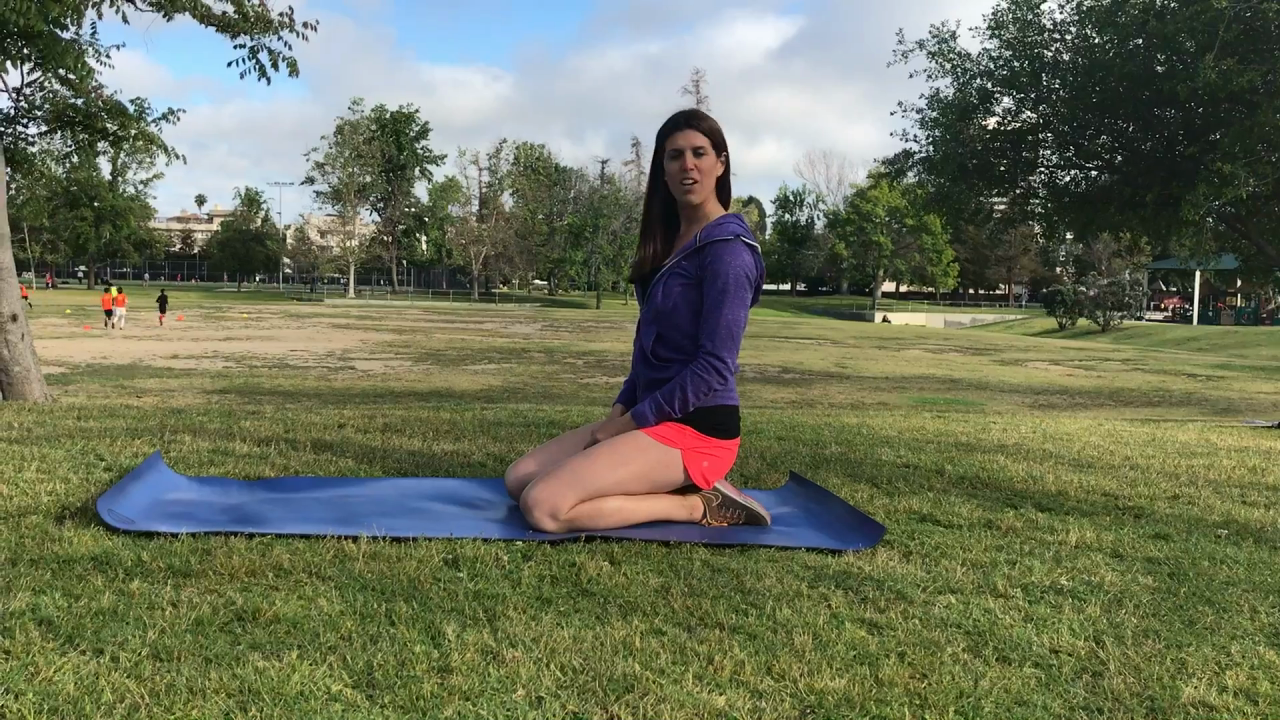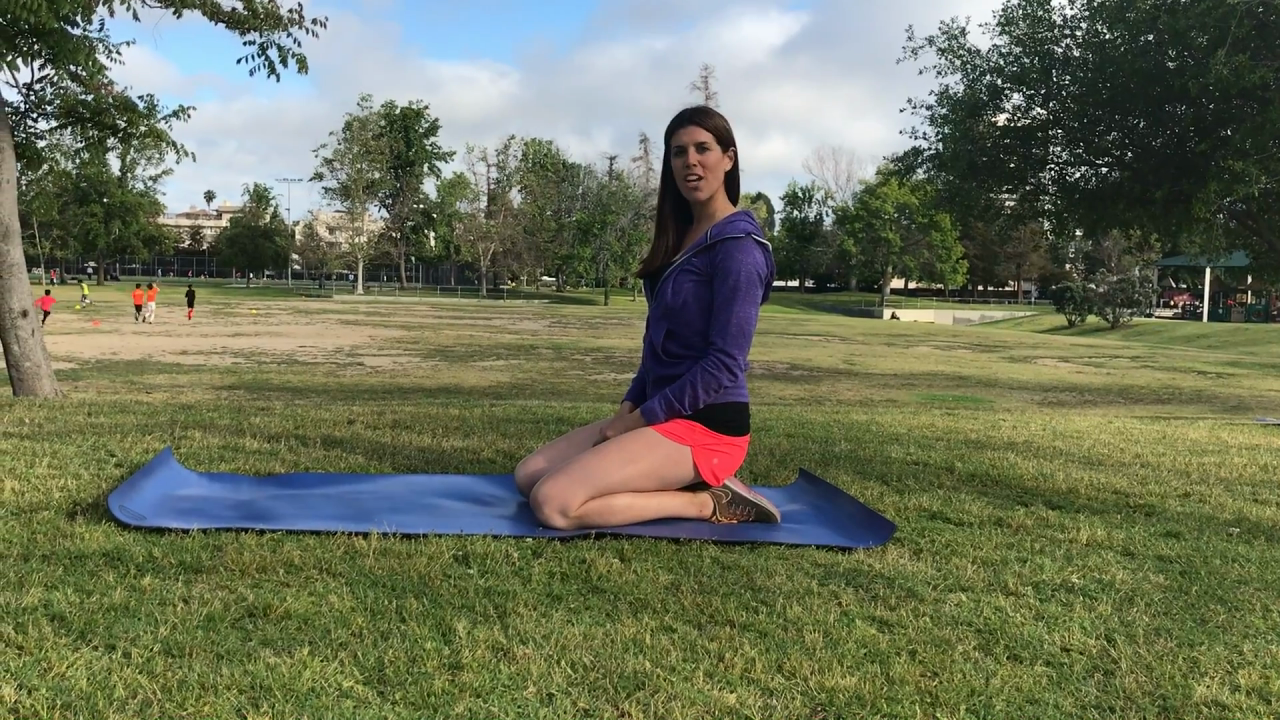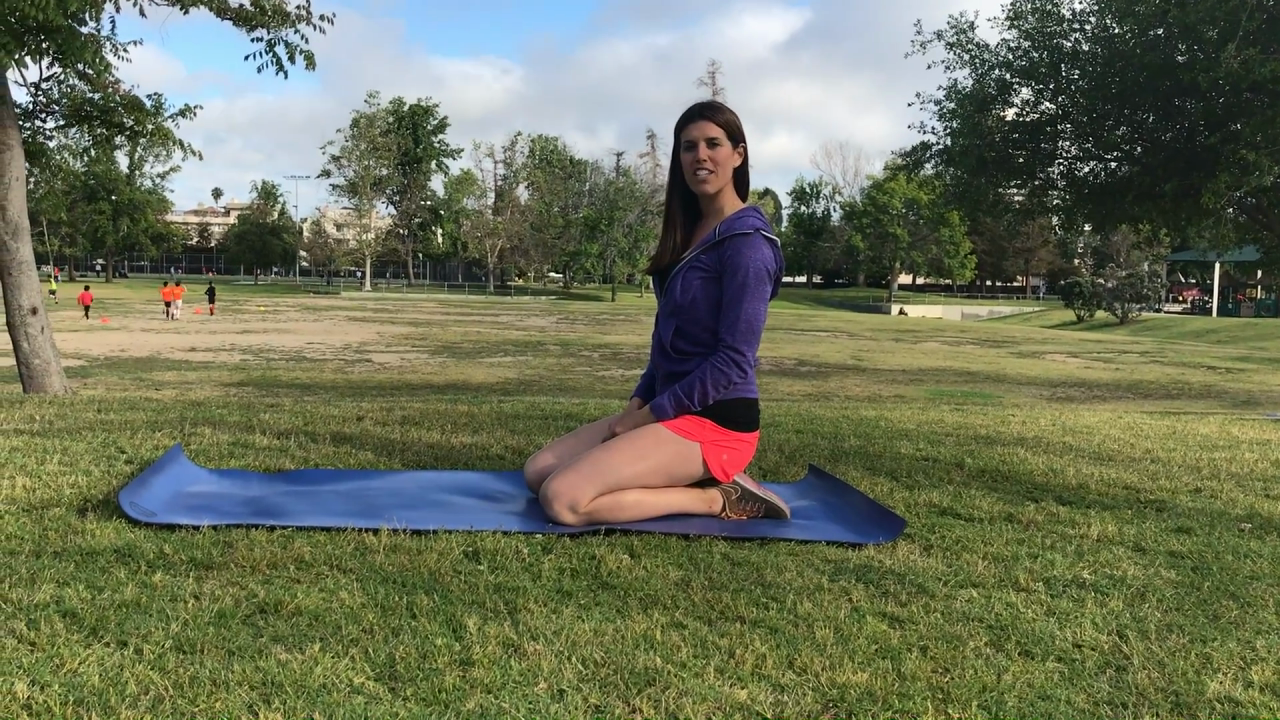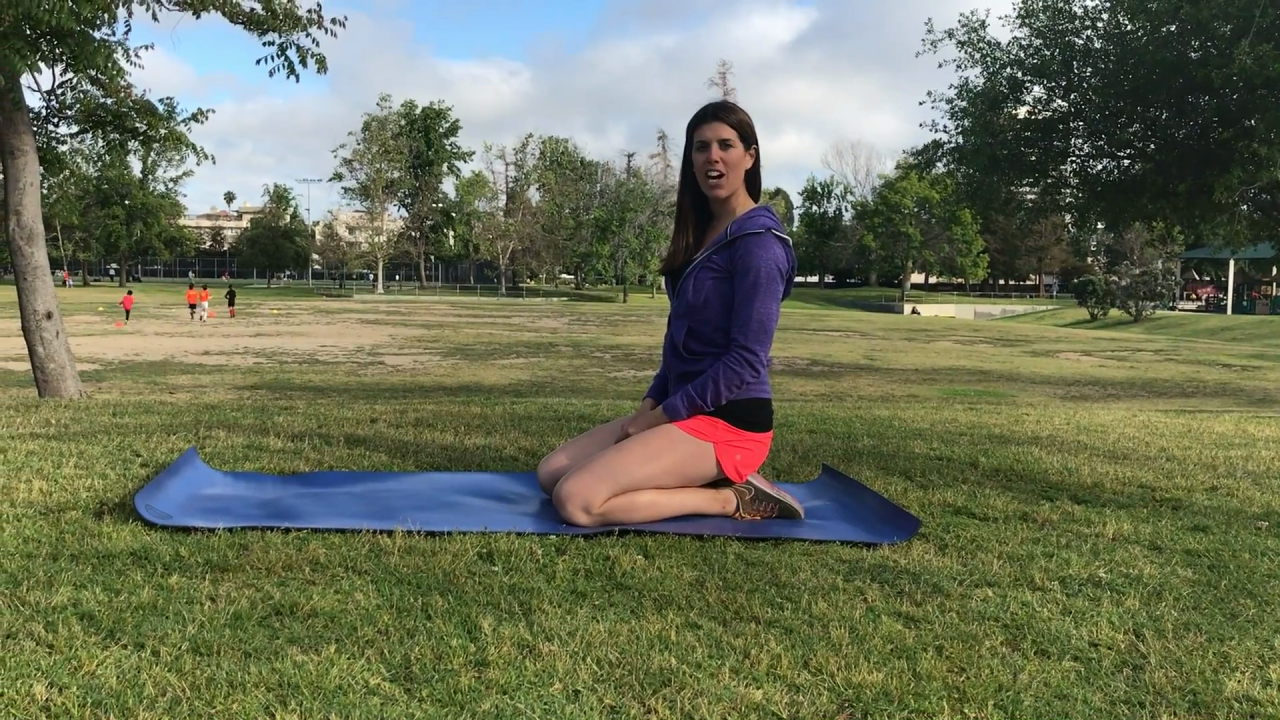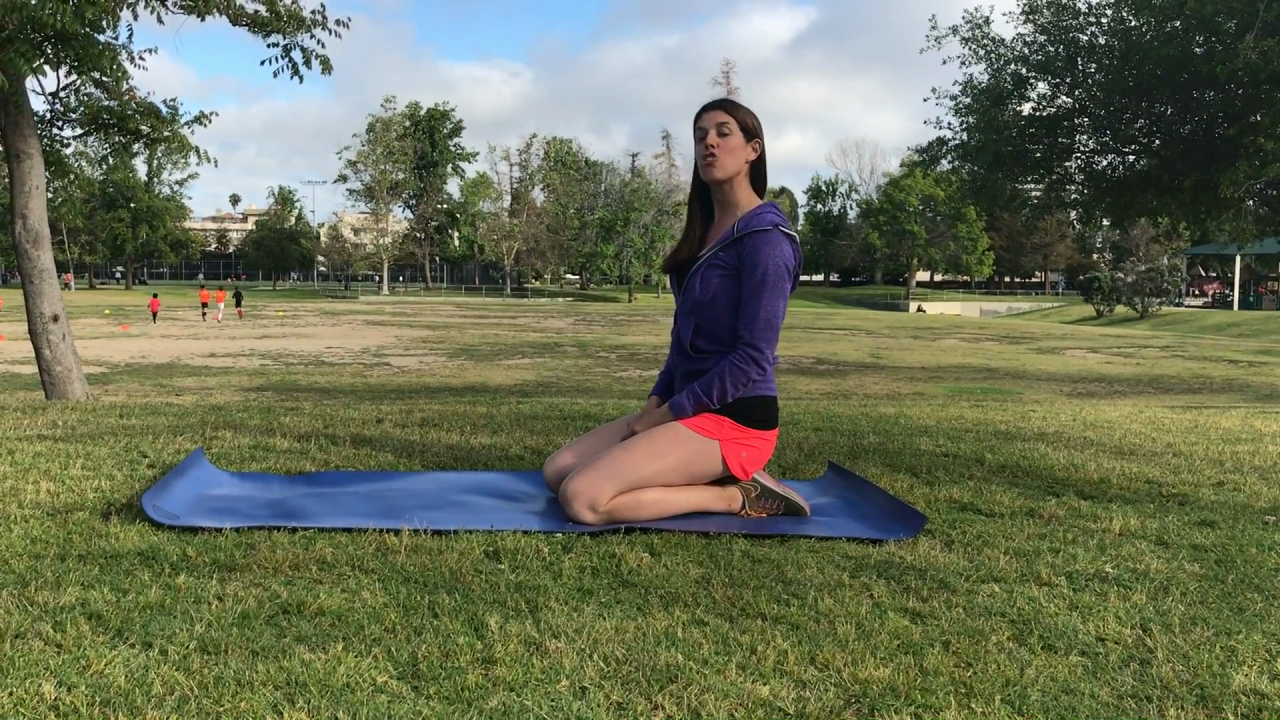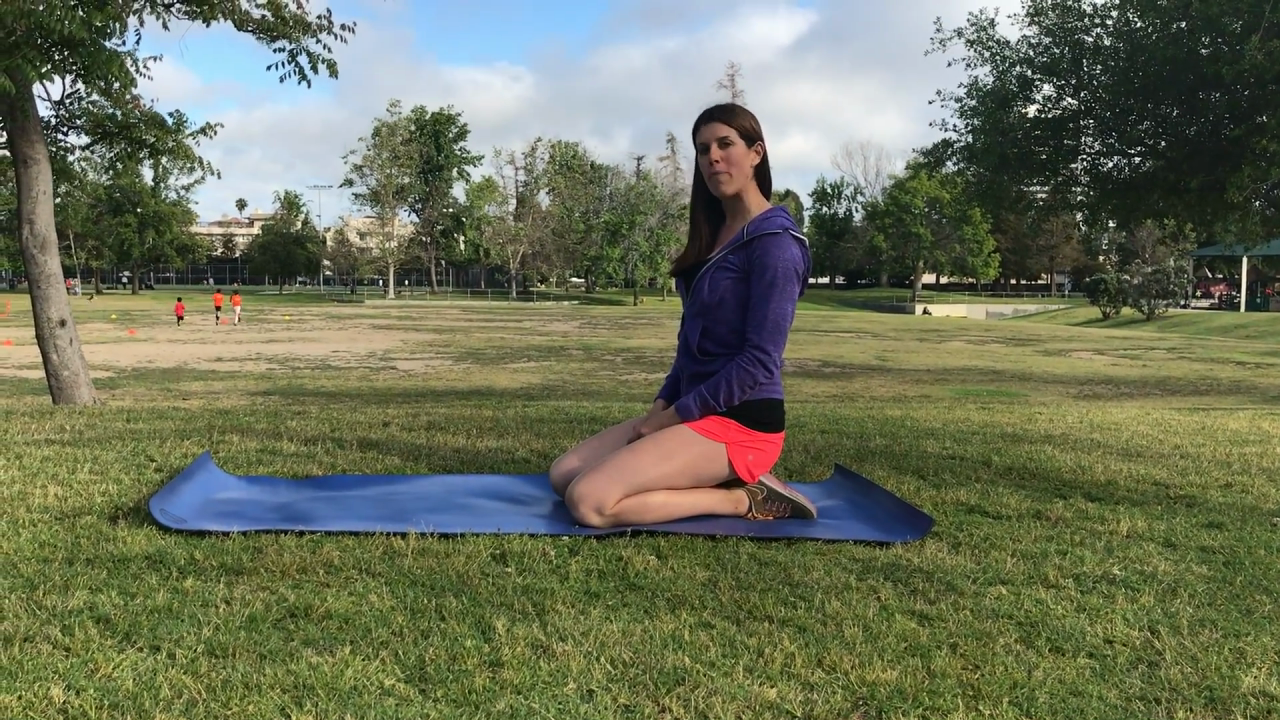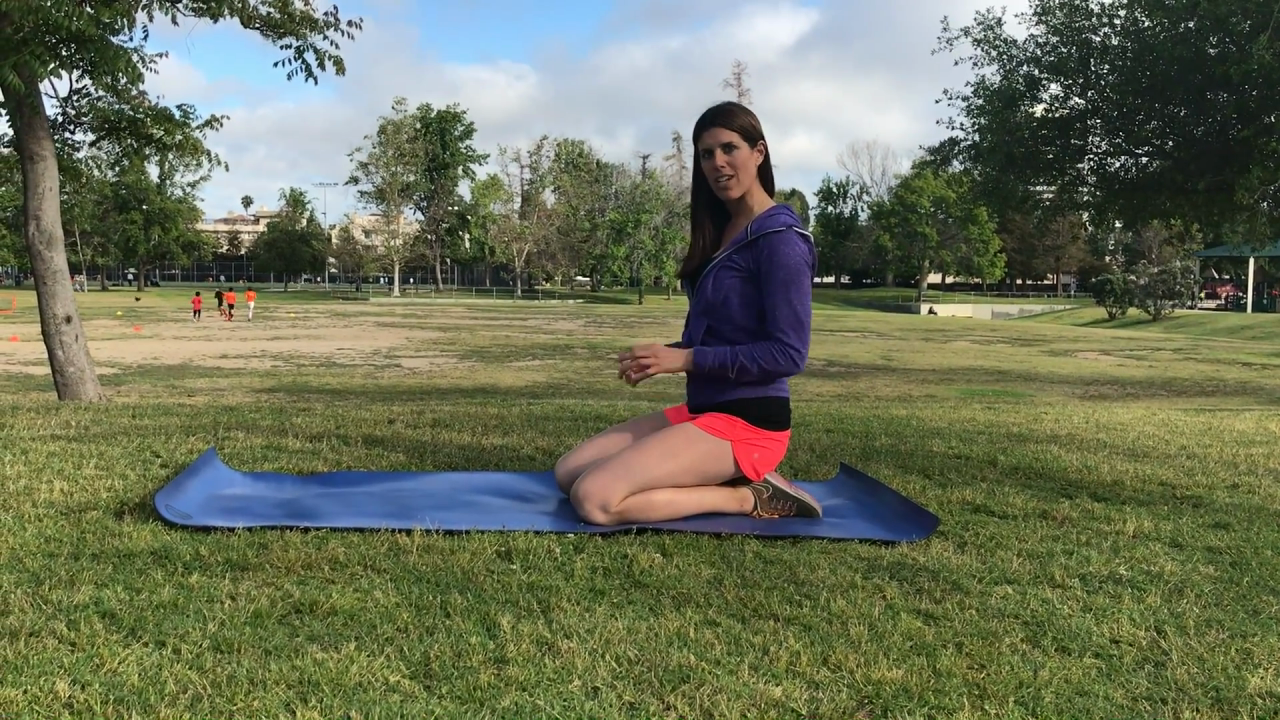
dt=0.7s
person 1, frame 1
left shoulder: (727, 249)
right shoulder: (670, 240)
left elbow: (714, 367)
left wrist: (629, 422)
right wrist: (619, 409)
left hip: (696, 427)
right hip: (653, 413)
left knee: (542, 506)
right knee: (518, 477)
left ankle: (699, 505)
right ankle: (683, 487)
person 1, frame 2
left shoulder: (738, 246)
right shoulder: (680, 236)
left elbow: (725, 364)
left wrist: (638, 419)
right wrist: (628, 406)
left hip: (706, 423)
right hip: (663, 410)
left knee: (552, 502)
right knee: (528, 475)
left ankle: (708, 502)
right ankle: (691, 484)
person 1, frame 3
left shoulder: (746, 242)
right shoulder: (689, 231)
left elbow: (733, 360)
left wrist: (647, 415)
right wrist: (637, 403)
left hip: (715, 420)
right hip: (671, 406)
left knee: (561, 498)
right knee: (538, 471)
left ankle: (717, 497)
right ankle: (701, 479)
person 1, frame 4
left shoulder: (758, 242)
right shoulder: (700, 232)
left elbow: (746, 361)
left wrist: (660, 416)
right wrist: (649, 404)
left hip: (728, 420)
right hip: (684, 406)
left knee: (575, 500)
right knee: (551, 473)
left ankle: (731, 498)
right ankle: (716, 480)
person 1, frame 5
left shoulder: (765, 239)
right shoulder: (706, 231)
left elbow: (752, 359)
left wrist: (667, 414)
right wrist: (655, 402)
left hip: (734, 418)
right hip: (691, 405)
left knee: (582, 498)
right knee: (557, 470)
left ankle: (737, 495)
right ankle: (721, 479)
person 1, frame 6
left shoulder: (774, 243)
right shoulder: (713, 235)
left elbow: (759, 361)
left wrist: (672, 416)
right wrist: (660, 406)
left hip: (741, 421)
right hip: (697, 409)
left knee: (588, 501)
right knee: (562, 475)
left ankle: (743, 499)
right ankle: (727, 482)
person 1, frame 7
left shoulder: (780, 240)
right shoulder: (720, 233)
left elbow: (787, 354)
left wrist: (686, 361)
right wrist: (667, 355)
left hip: (748, 420)
right hip: (704, 407)
left knee: (594, 498)
right knee: (568, 472)
left ankle: (748, 497)
right ankle: (735, 481)
